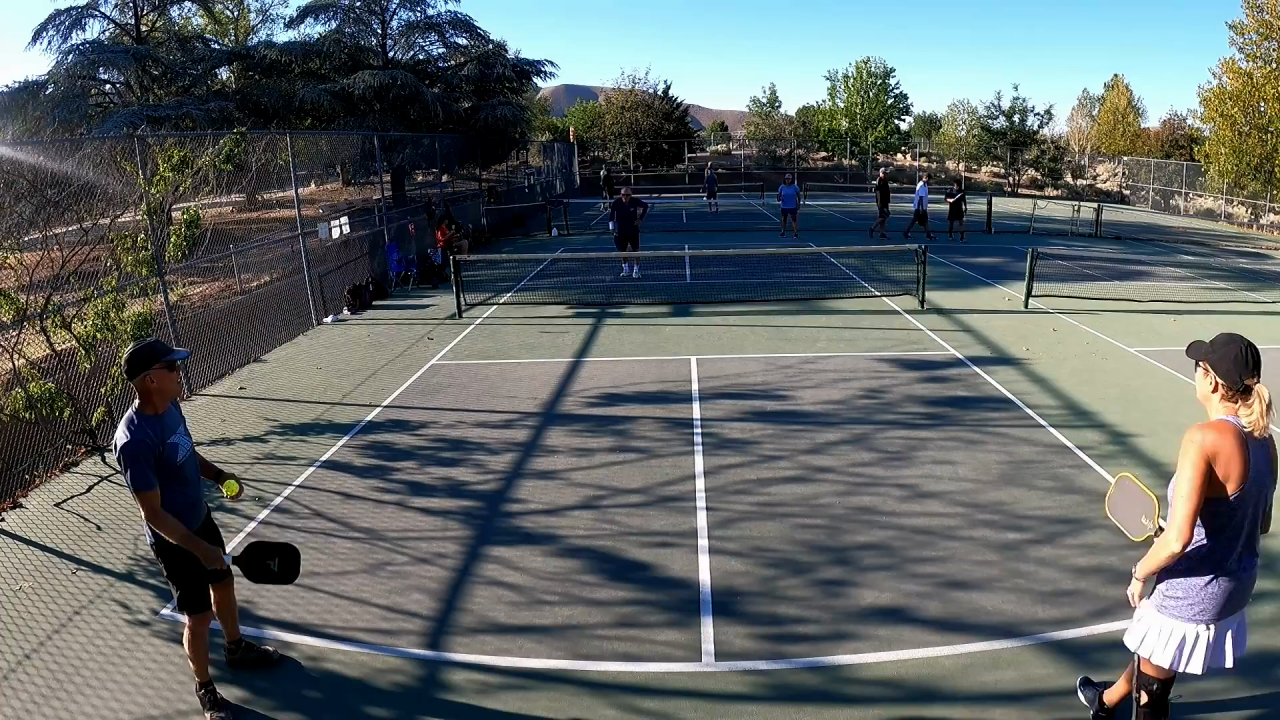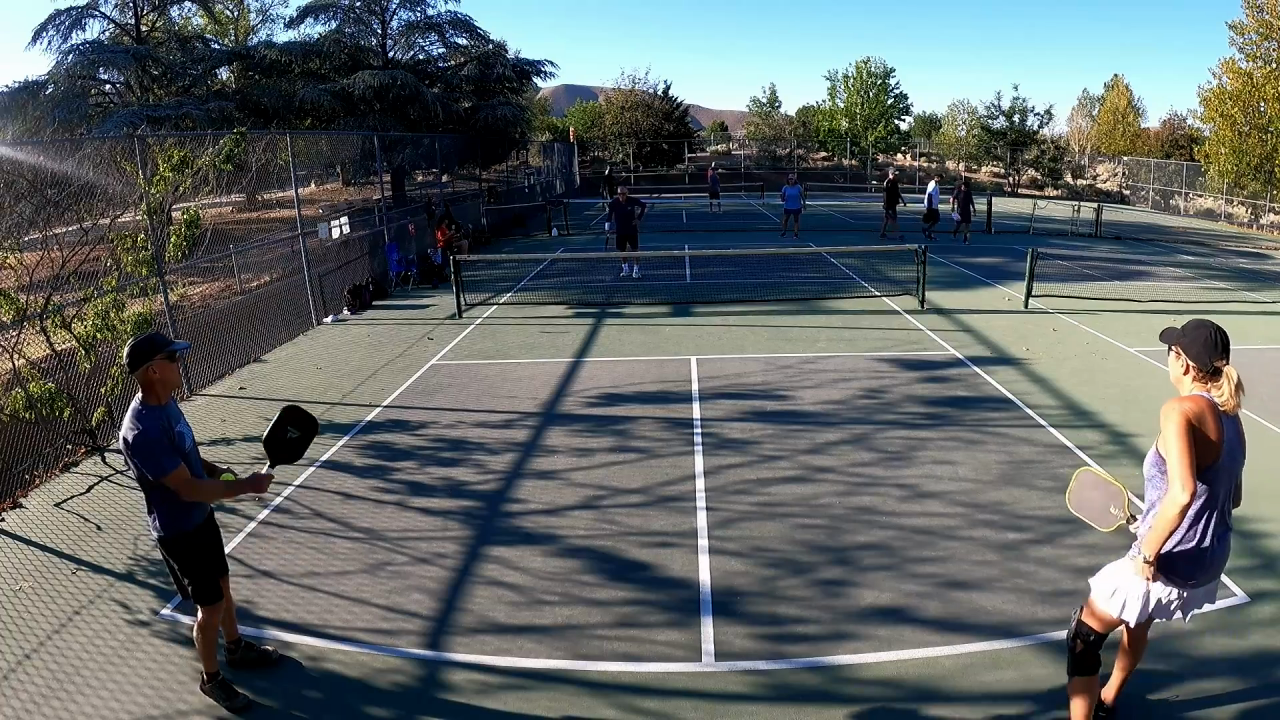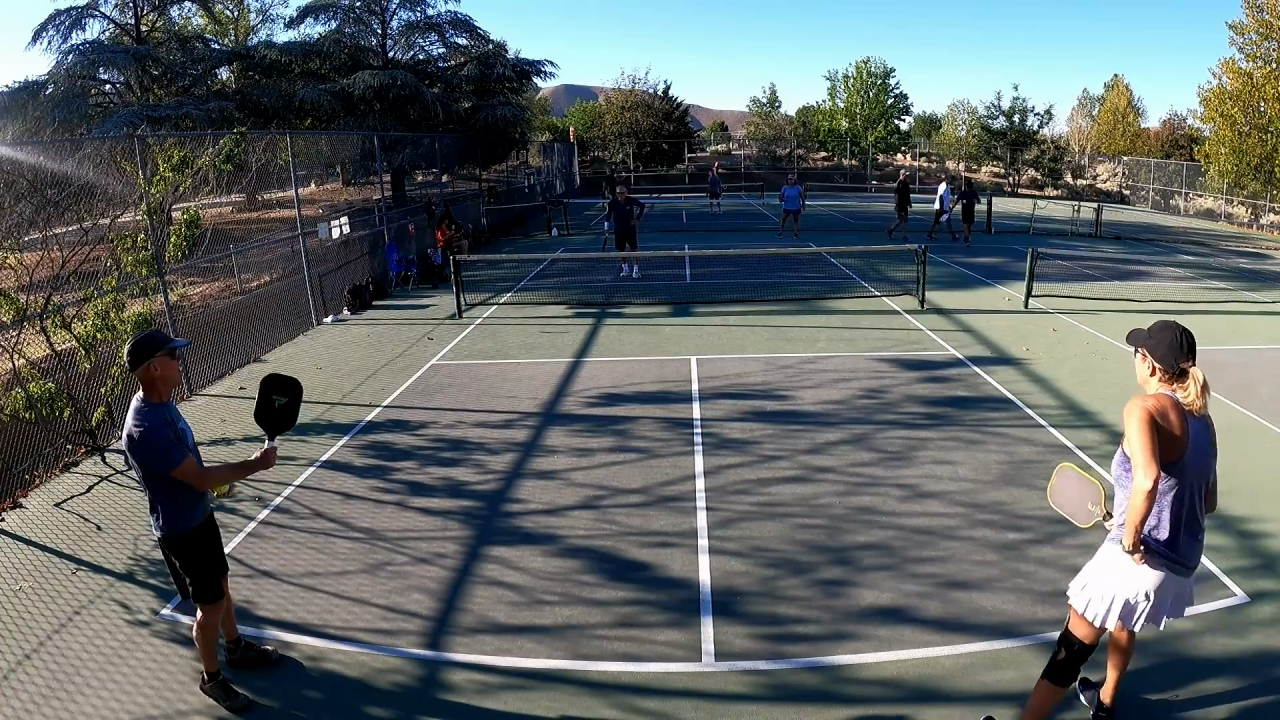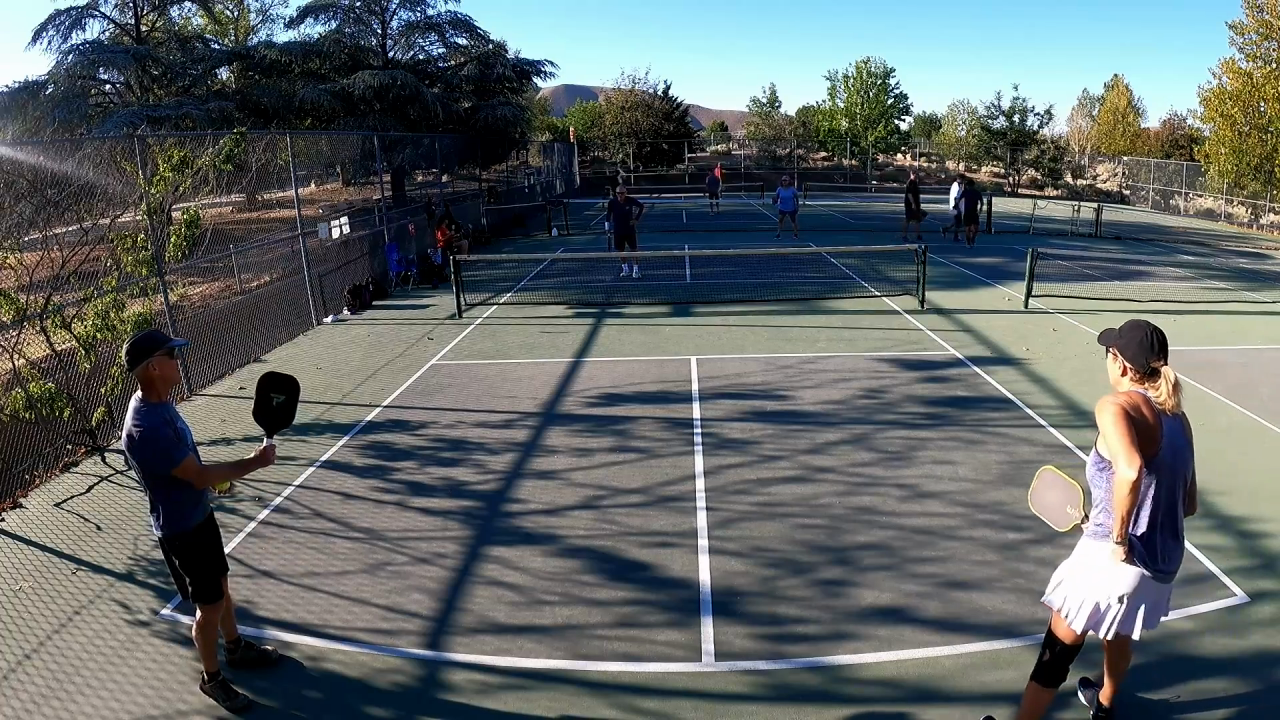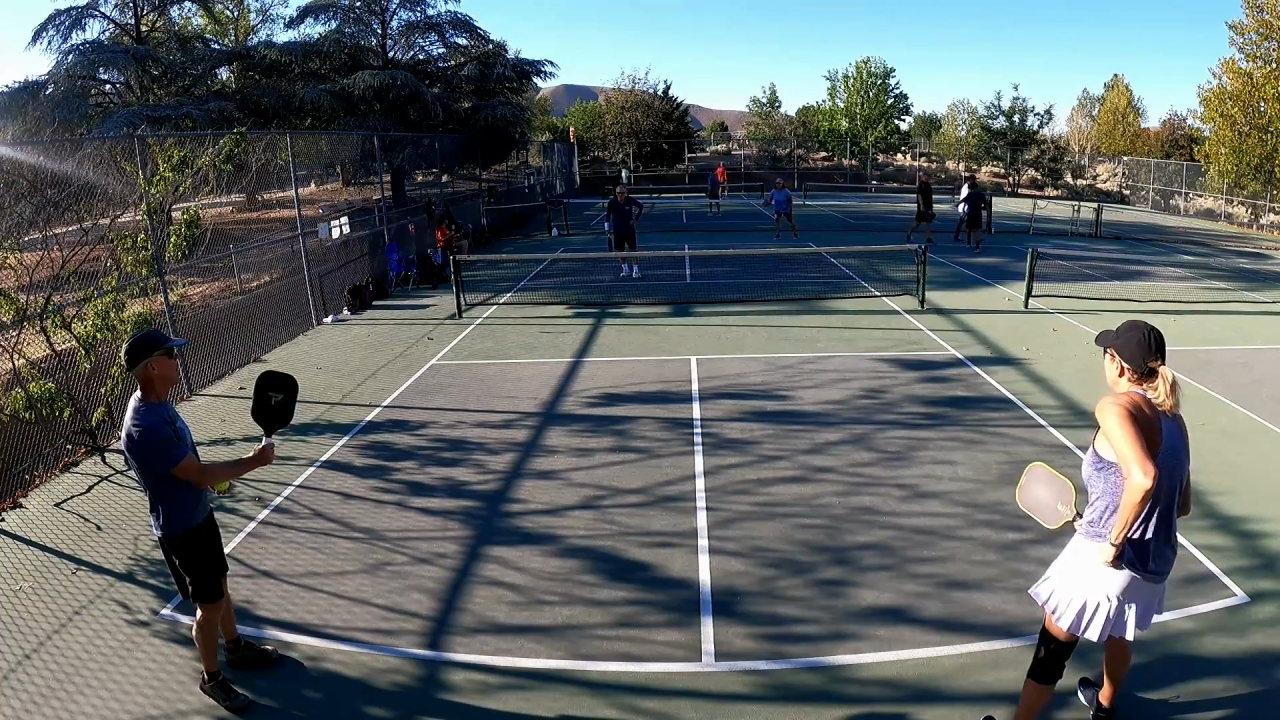
dt=0.3s
person 1, frame 1
left shoulder: (1204, 438)
right shoulder: (1263, 441)
left elbow: (1177, 540)
right elbow: (1261, 525)
left wrist: (1140, 573)
left hip: (1191, 593)
right hip: (1233, 588)
right knee: (1152, 660)
person 1, frame 2
left shoulder: (1181, 411)
right shoulder: (1230, 418)
left elbow: (1182, 494)
left wrist: (1146, 554)
left hip: (1172, 564)
right hip: (1208, 560)
left knee: (1084, 634)
right knee: (1136, 624)
person 1, frame 3
left shoulder: (1144, 408)
right shoulder: (1201, 419)
left elbow: (1146, 479)
right elbow: (1207, 502)
left wrist: (1130, 541)
left hip: (1136, 561)
right hip: (1180, 562)
left knee: (1070, 651)
right knee: (1123, 625)
person 1, frame 4
left shoulder: (1116, 405)
right shoulder: (1177, 418)
left elbow: (1130, 471)
right elbow: (1188, 504)
left wrist: (1118, 537)
left hip: (1111, 560)
right hip: (1161, 565)
left knee: (1056, 652)
right knee: (1118, 631)
person 1, frame 5
left shoulder: (1116, 408)
right shoulder: (1173, 419)
left elbow: (1144, 477)
right elbow: (1181, 503)
left wrist: (1113, 541)
left hip: (1102, 563)
right hip: (1153, 566)
left knee: (1052, 652)
right knee: (1117, 631)
person 2, frame 1
left shoulder: (170, 407)
right shoulder: (134, 441)
right elbow: (154, 515)
left wrist: (218, 474)
right wrist: (200, 549)
left hip: (199, 517)
right hip: (174, 539)
left knee: (224, 587)
right knee: (199, 616)
left ankle: (237, 649)
right ankle: (205, 689)
person 2, frame 2
left shoulder: (166, 402)
right shoulder: (143, 431)
right elbow: (187, 489)
left wrist: (216, 470)
right wrist: (244, 486)
left hip: (201, 516)
right hip: (179, 531)
left knee: (222, 585)
right knee: (212, 607)
left ankle: (237, 648)
right ankle: (211, 678)
person 2, frame 3
left shoulder: (161, 402)
right shoulder: (147, 427)
right elbow: (198, 479)
left wrist: (217, 476)
right wrist: (253, 465)
left hip: (199, 515)
right hip: (180, 530)
left knee: (221, 585)
right knee: (210, 605)
left ankle: (236, 648)
right ankle: (211, 677)
person 2, frame 4
left shoulder: (159, 402)
right shoulder: (146, 426)
right elbow: (199, 476)
left wrist: (217, 475)
right wrist: (253, 462)
left hip: (199, 514)
right hip: (181, 530)
left knee: (220, 585)
right knee: (210, 606)
left ankle: (236, 648)
right ankle: (211, 678)
person 2, frame 5
left shoulder: (157, 403)
right shoulder: (146, 426)
right elbow: (199, 475)
left wrist: (214, 475)
right wrist: (253, 461)
left hip: (198, 514)
right hip: (180, 529)
left knee: (220, 585)
right knee: (210, 605)
left ankle: (236, 648)
right ankle: (211, 678)
